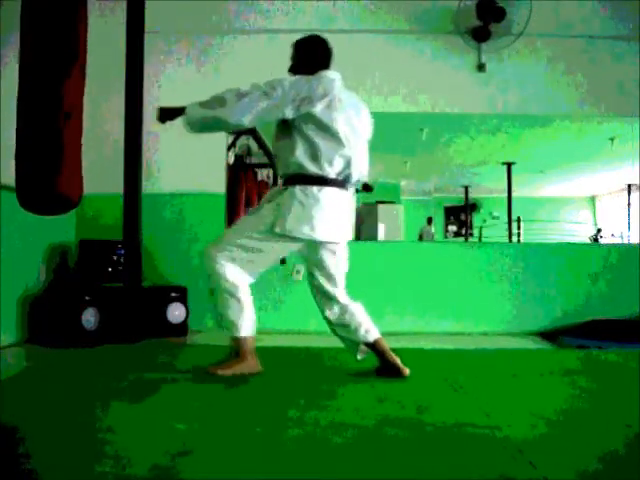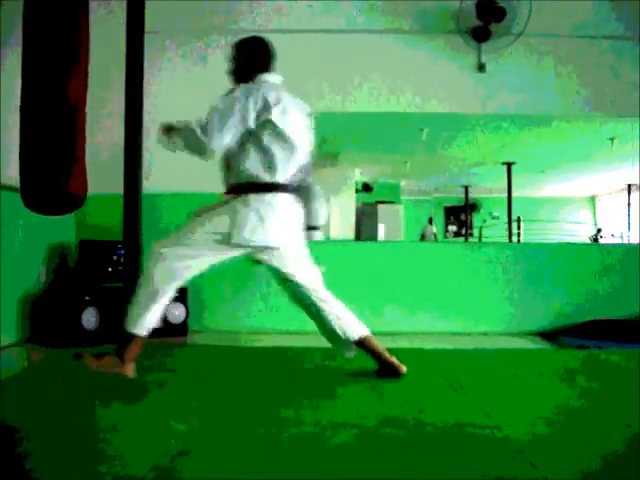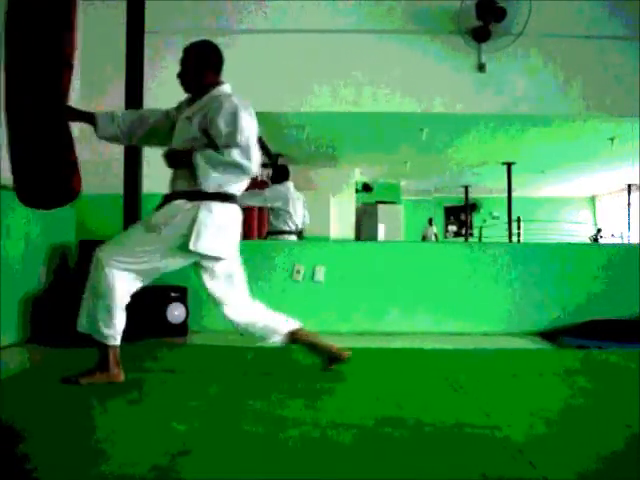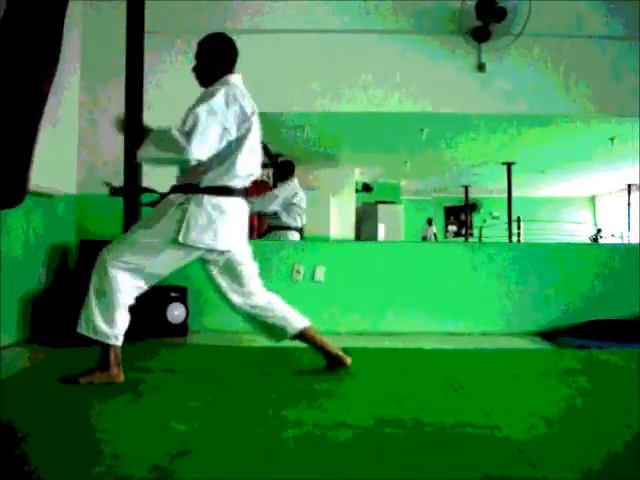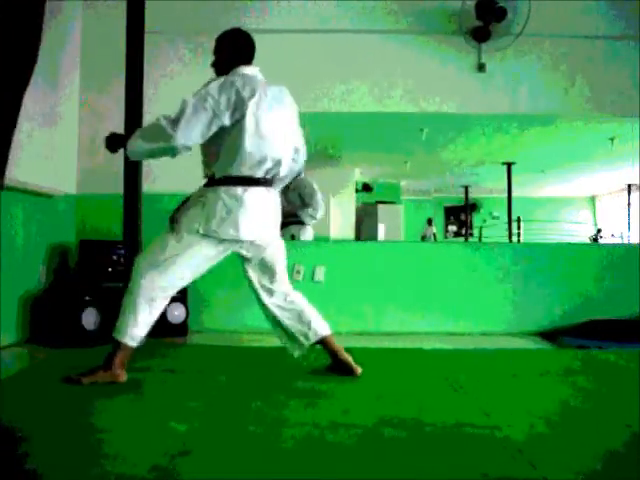
dt=0.2s
person 1, frame 1
left shoulder: (303, 88)
right shoulder: (357, 105)
left elbow: (240, 106)
right elbow: (359, 172)
left wrist: (182, 112)
left hip: (302, 201)
right hip: (338, 205)
left knee: (224, 256)
right knee: (332, 294)
left ankle: (244, 353)
right ankle: (391, 362)
person 1, frame 2
left shoulder: (250, 95)
right shoulder: (297, 107)
left elbow: (209, 141)
left wrist: (174, 133)
left hip: (251, 208)
right hip: (284, 209)
left knee: (165, 258)
right knee: (312, 290)
left ankle: (125, 356)
right ankle: (384, 360)
person 1, frame 3
left shoulder: (228, 107)
right shoulder: (193, 107)
left elbow: (244, 160)
right elbow: (145, 125)
left wrist: (190, 160)
right wrist: (87, 117)
left hip: (200, 216)
right hip: (204, 216)
left knee: (110, 262)
right knee: (237, 304)
left ankle: (109, 365)
right ankle: (320, 346)
person 1, frame 4
left shoulder: (224, 96)
right shoulder: (223, 97)
left elbow: (189, 147)
left wrist: (143, 139)
right wrist: (152, 135)
left hip: (200, 210)
right hip: (226, 212)
left knee: (114, 263)
right knee: (251, 293)
left ankle: (110, 365)
right ankle: (329, 352)
person 1, frame 5
left shoulder: (227, 88)
right shoulder: (282, 96)
left elbow: (178, 132)
right elbow: (297, 156)
left wrist: (128, 142)
left hip: (227, 203)
right hip: (265, 206)
left knee: (153, 271)
right knee: (277, 290)
left ankle: (114, 365)
right ankle: (342, 358)
